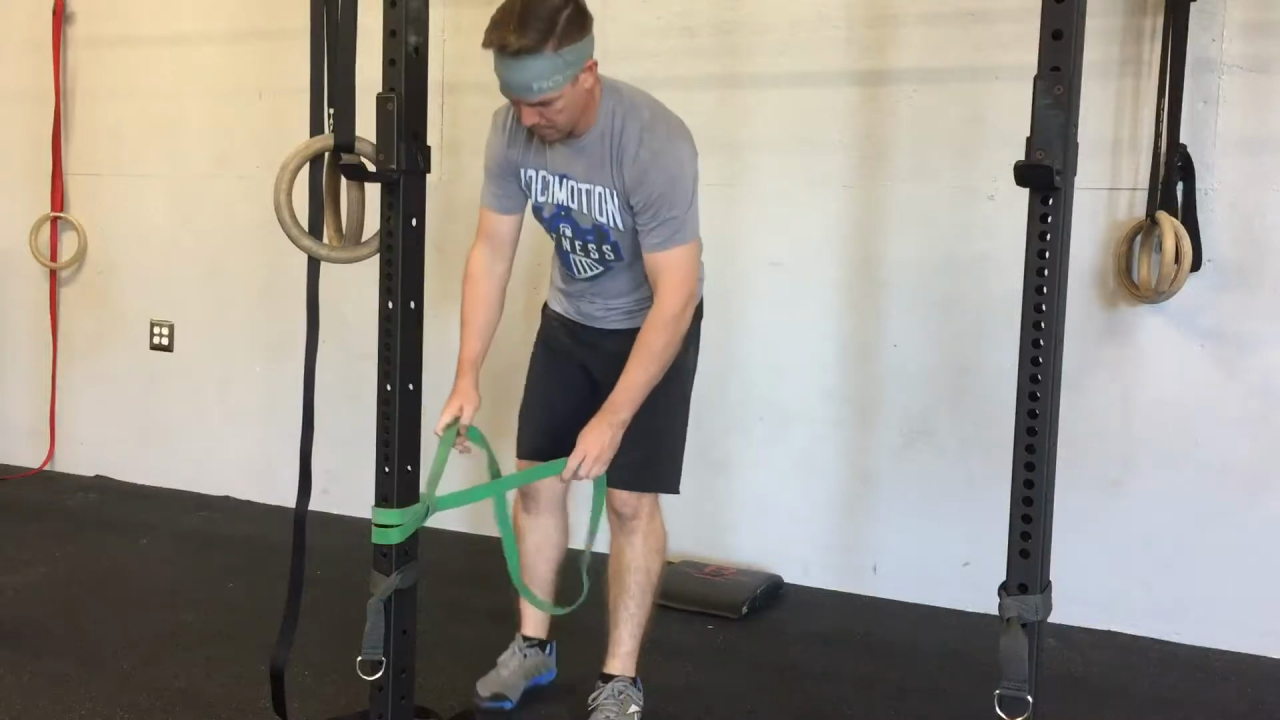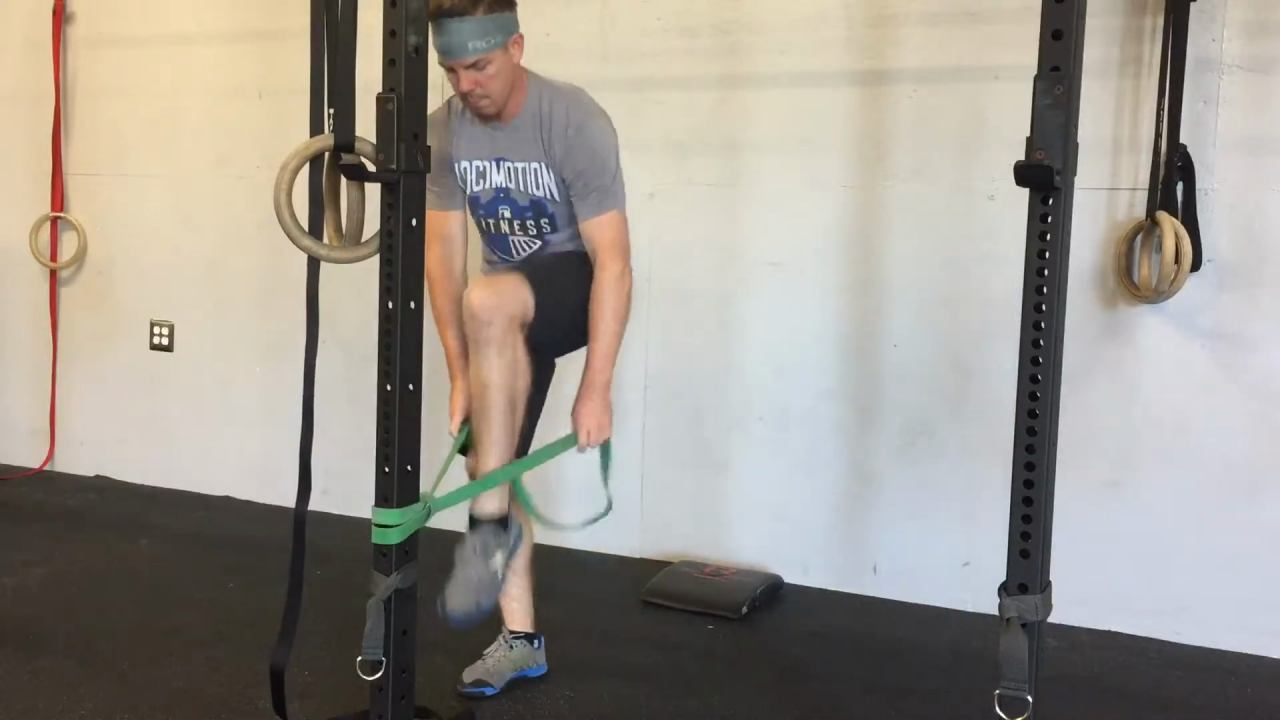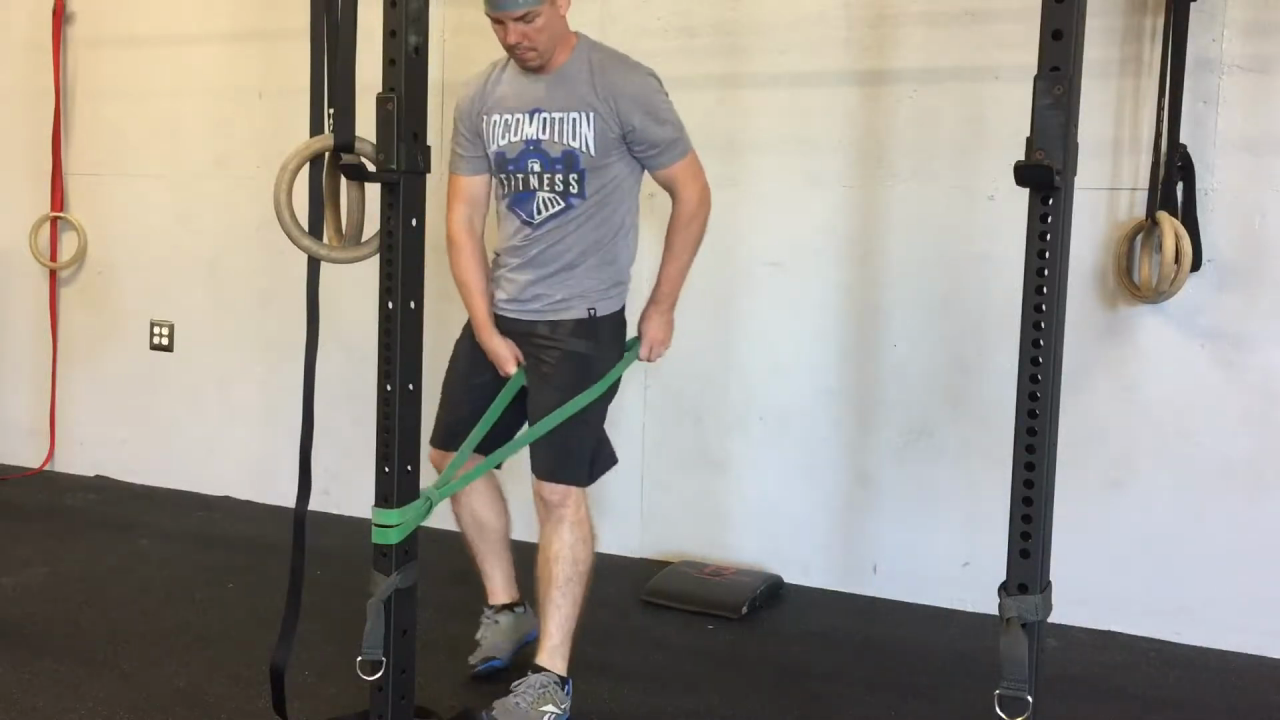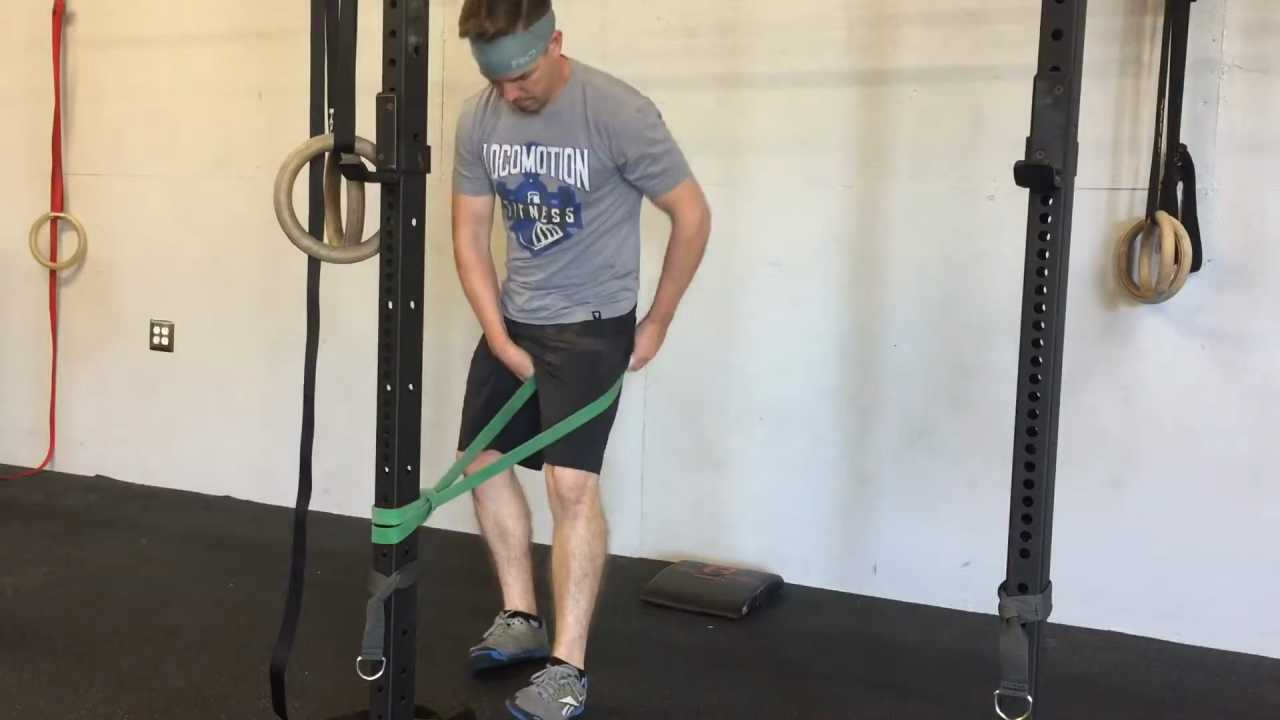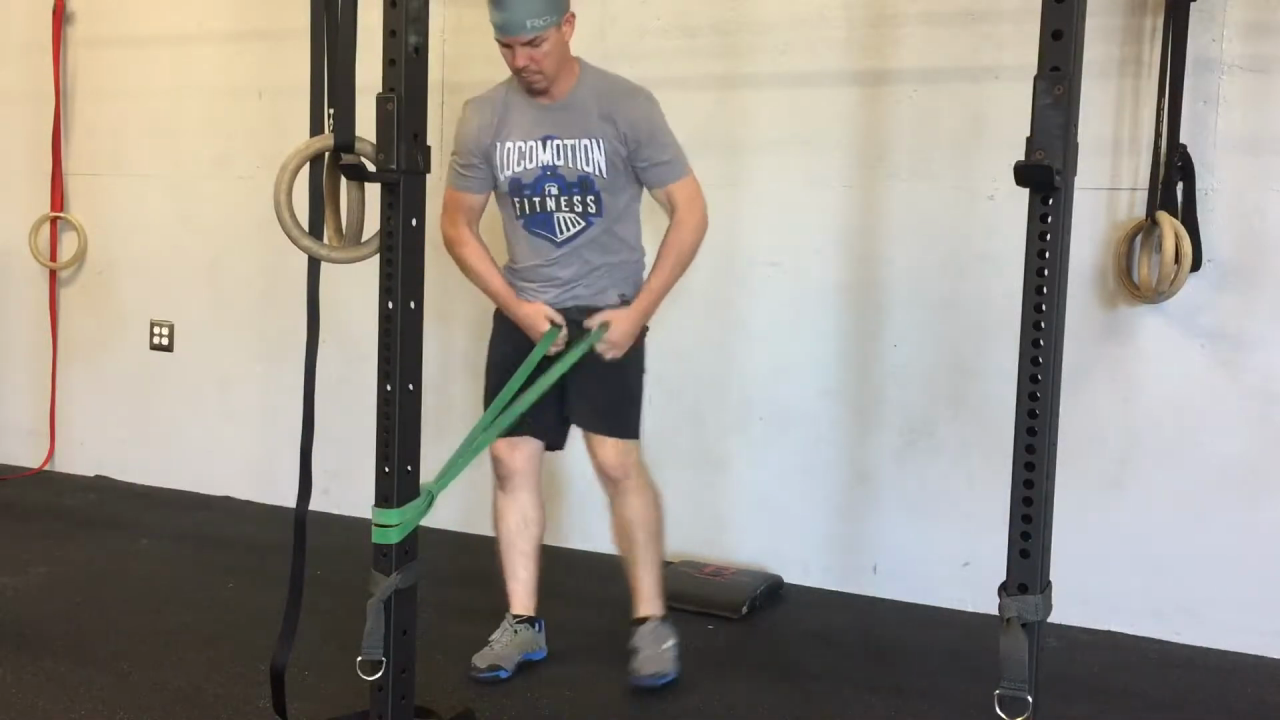
dt=1s
person 1, frame 1
left shoulder: (656, 142)
right shoulder: (511, 131)
left elbow: (675, 300)
right elbow: (490, 253)
left wrist: (611, 421)
right wrist: (466, 377)
left hip: (652, 327)
right hip: (569, 322)
left knee: (631, 502)
right knee: (538, 484)
right ankle: (532, 646)
person 1, frame 2
left shoulder: (574, 121)
right shoulder: (444, 131)
left elbow: (611, 260)
right elbow: (443, 257)
left wrist: (596, 388)
right wrist: (460, 374)
left hip: (575, 278)
right hip: (510, 305)
left knee: (488, 302)
right knee: (489, 459)
left ankle: (492, 519)
right ankle: (521, 638)
person 1, frame 3
left shoulder: (623, 87)
right shoulder: (481, 96)
left elbow: (692, 194)
right elbow: (463, 220)
left wrist: (662, 306)
right wrist: (486, 330)
left hip: (581, 322)
right hip: (500, 313)
left knee: (558, 491)
right knee: (452, 455)
right ankle: (508, 608)
person 1, frame 4
left shoulder: (620, 113)
right shoulder: (478, 119)
left elbow: (691, 217)
right elbow: (470, 239)
left wrist: (656, 322)
right wrist: (501, 343)
left hip: (592, 323)
right hip: (515, 319)
left knee: (571, 483)
right knee: (481, 460)
right ankle: (521, 617)
person 1, frame 5
left shoulder: (625, 107)
right shoulder: (483, 117)
left elbow: (690, 211)
right elbow: (457, 225)
left wrist: (640, 311)
right wrist: (516, 305)
left hip: (605, 314)
right hip: (524, 311)
left knee: (617, 461)
right knee: (512, 460)
left ankle: (651, 620)
right ankle: (523, 623)
